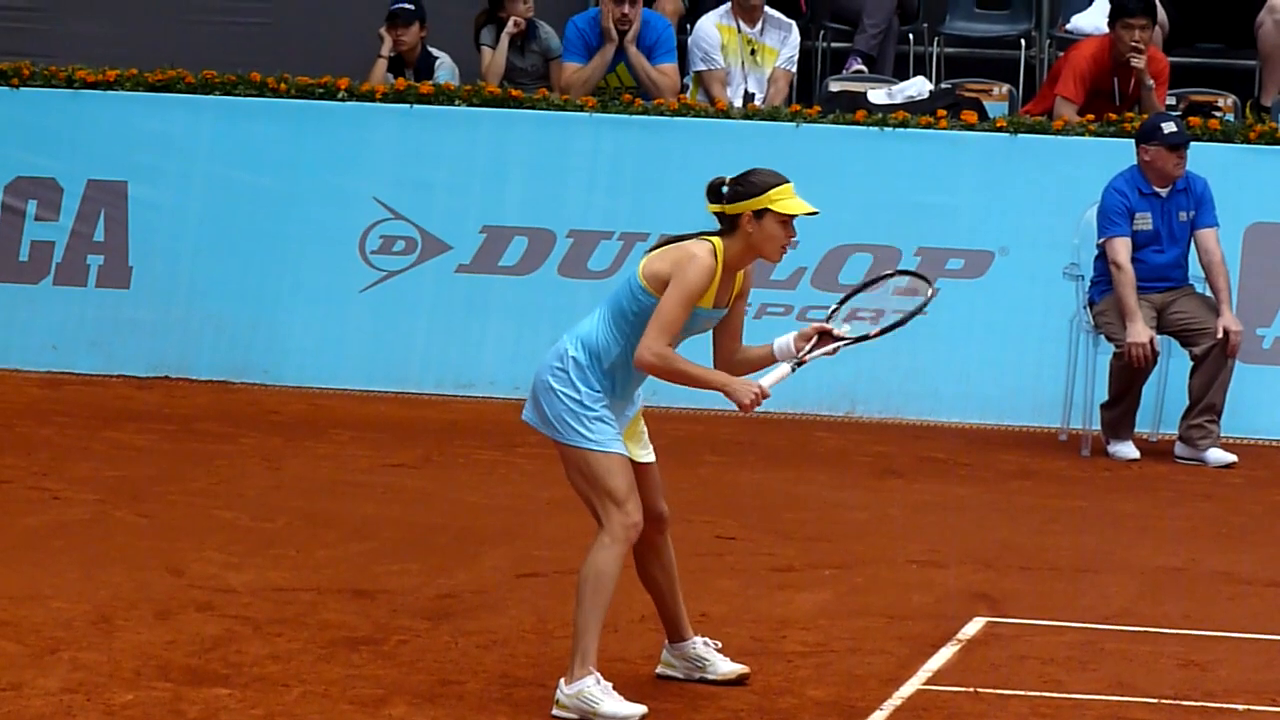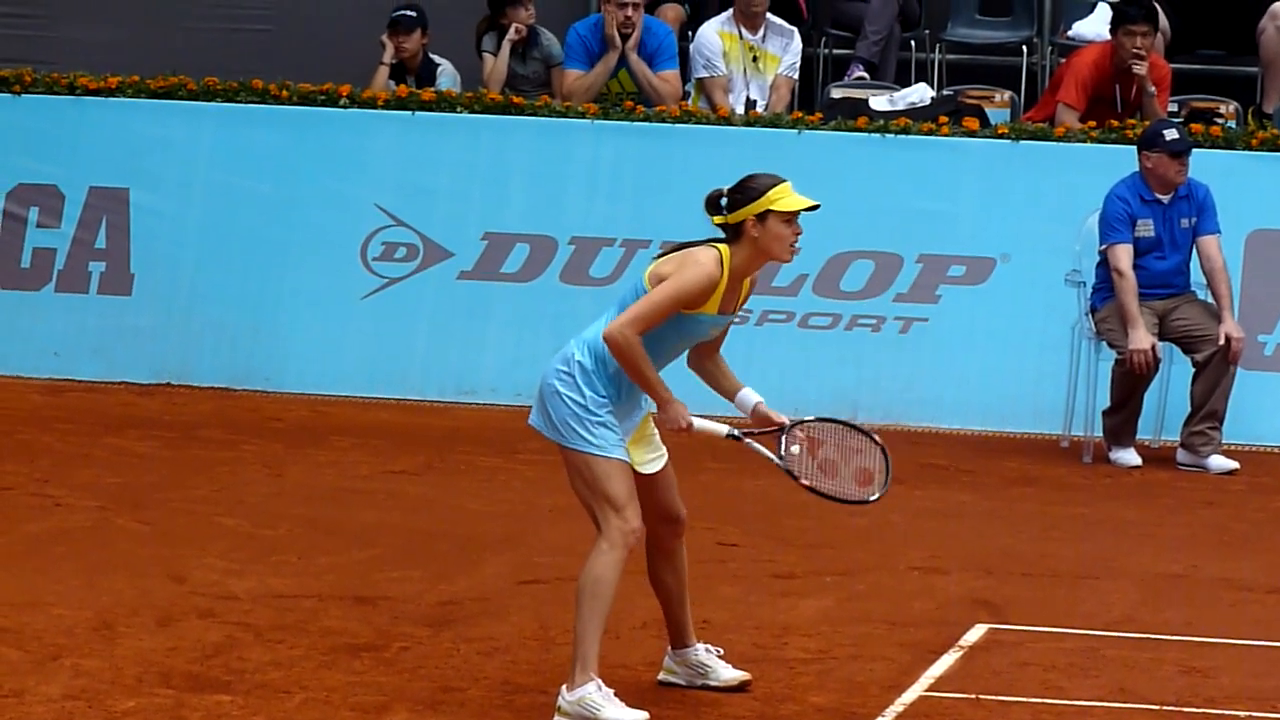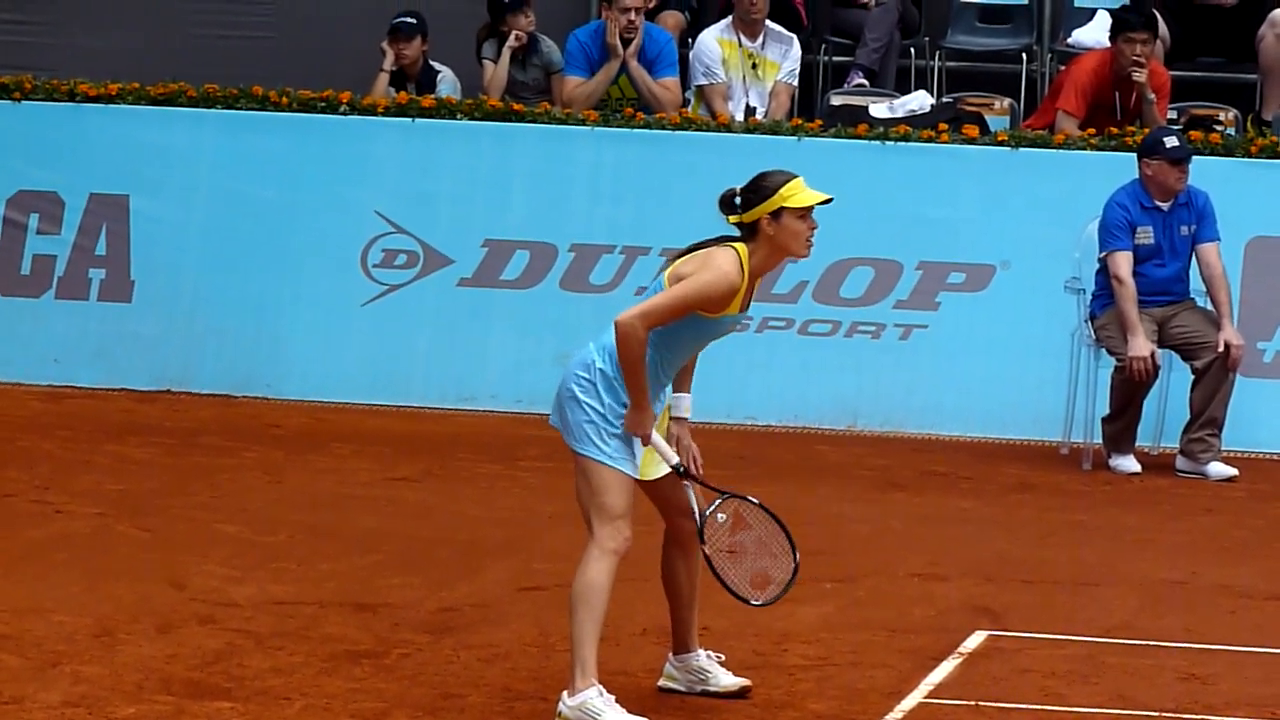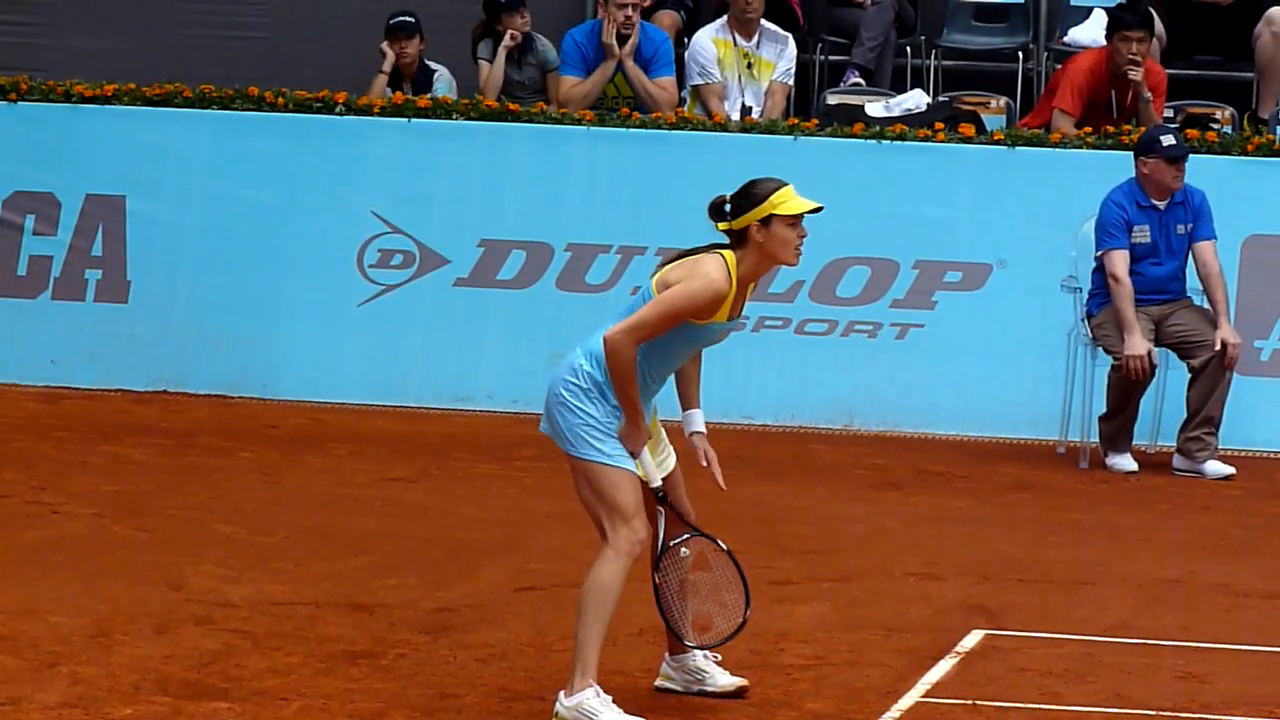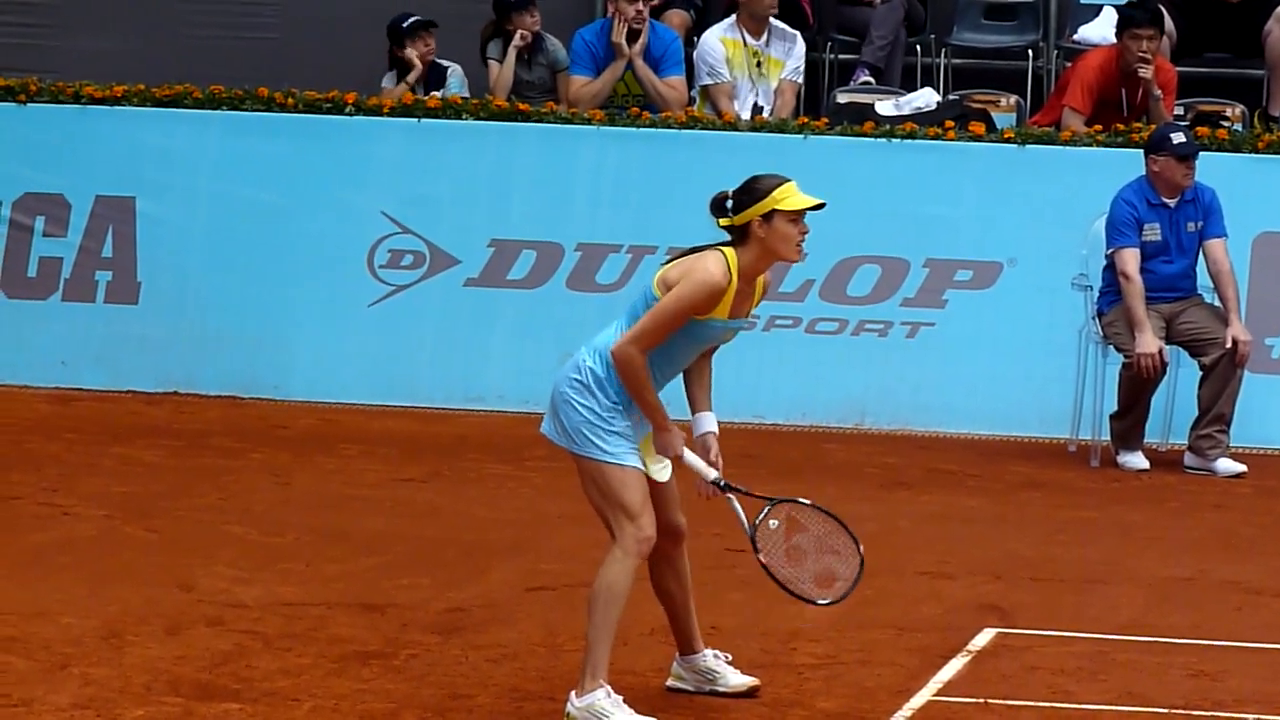
dt=0.3s
person 1, frame 1
left shoulder: (738, 277)
right shoulder: (699, 261)
left elbow: (727, 358)
right elbow: (650, 354)
left wrist: (792, 345)
right wrist: (728, 385)
left hip: (615, 394)
right hip: (575, 385)
left knee: (654, 521)
right knee: (623, 523)
left ankle: (682, 649)
person 1, frame 2
left shoulder: (742, 280)
right shoulder: (706, 268)
left elbow: (704, 357)
right elbow: (617, 334)
left wrist: (750, 404)
right wrist: (666, 403)
left hip: (623, 400)
right hip: (583, 389)
left knee: (668, 522)
right knee: (622, 529)
left ankle: (683, 655)
person 1, frame 3
left shoulder: (748, 267)
right shoulder: (725, 272)
right elbow: (629, 323)
left wrist: (679, 413)
right wrist: (642, 406)
left hip: (636, 397)
right hip: (601, 391)
left knee: (688, 520)
right knee: (612, 537)
left ankle: (686, 661)
person 1, frame 4
left shoulder: (743, 279)
right shoulder: (713, 280)
right elbow: (619, 338)
left wrist: (695, 427)
right wrist: (635, 420)
left hip: (625, 402)
right hip: (589, 394)
right knee: (626, 537)
left ankle: (682, 662)
person 1, frame 5
left shoulder: (755, 284)
right shoulder: (712, 275)
right elbow: (626, 350)
left wrist: (705, 427)
right wrist: (664, 429)
left hip: (631, 404)
right hip: (595, 396)
left knee: (670, 532)
right knee: (636, 537)
left ankle: (692, 662)
person 2, frame 1
left shoulder: (1196, 188)
right shoulder: (1119, 191)
left elbow: (1211, 252)
right elbow: (1119, 262)
left wrist: (1225, 311)
right wrist: (1134, 323)
left hip: (1175, 292)
right hip: (1119, 293)
left knee: (1222, 336)
right knee: (1138, 347)
left ankle: (1197, 438)
right ankle: (1118, 434)
person 2, frame 2
left shoulder: (1199, 195)
right shoulder: (1121, 198)
left elbow: (1213, 259)
right elbow: (1121, 269)
left wrist: (1228, 317)
right wrist: (1136, 329)
left hip: (1178, 299)
right hip: (1120, 300)
left knee: (1224, 343)
right knee: (1140, 354)
left ankle: (1199, 446)
right ankle: (1120, 440)
person 2, frame 3
left shoulder: (1198, 202)
right shoulder: (1121, 205)
left elbow: (1212, 267)
right elbow: (1121, 276)
left wrist: (1227, 325)
right wrist: (1136, 336)
left hip: (1177, 306)
right hip: (1120, 307)
left knee: (1224, 350)
right knee: (1140, 361)
left ankle: (1198, 452)
right ankle: (1119, 448)
person 2, frame 4
left shoulder: (1195, 200)
right shoulder: (1117, 204)
left elbow: (1209, 265)
right elbow: (1118, 275)
left wrist: (1224, 323)
right wrist: (1132, 335)
left hip: (1174, 304)
right hip: (1116, 305)
left knee: (1220, 348)
right knee: (1136, 360)
left ankle: (1195, 451)
right ankle: (1116, 446)
person 2, frame 5
left shoulder: (1205, 198)
right shoulder: (1128, 202)
left elbow: (1220, 263)
right elbow: (1128, 273)
left wrist: (1235, 320)
right wrist: (1144, 333)
left hip: (1184, 302)
right hip: (1127, 303)
left knee: (1231, 346)
right knee: (1148, 358)
left ankle: (1206, 449)
right ankle: (1127, 444)
